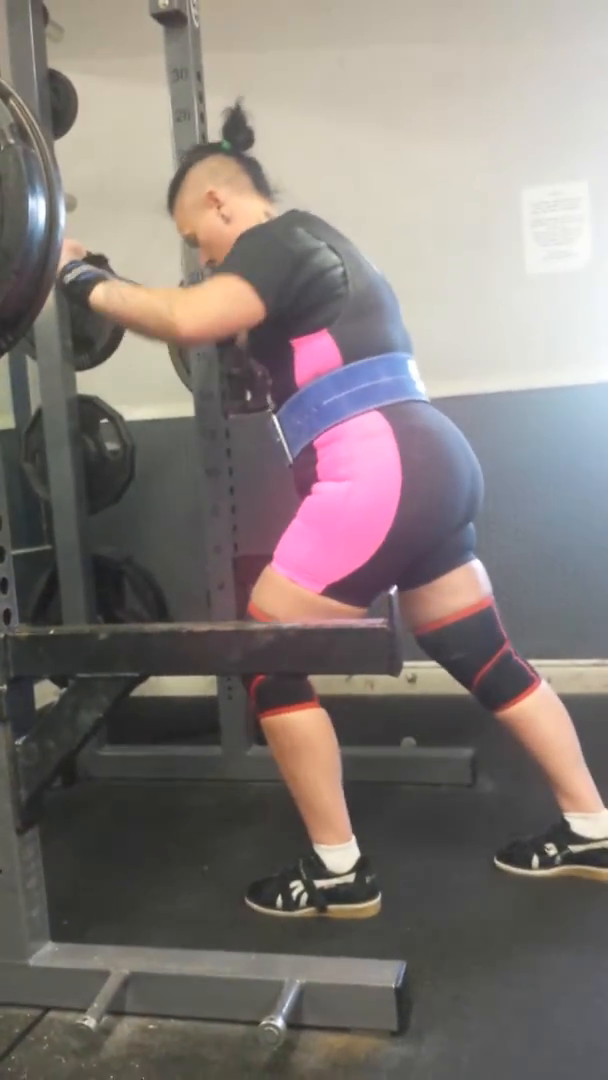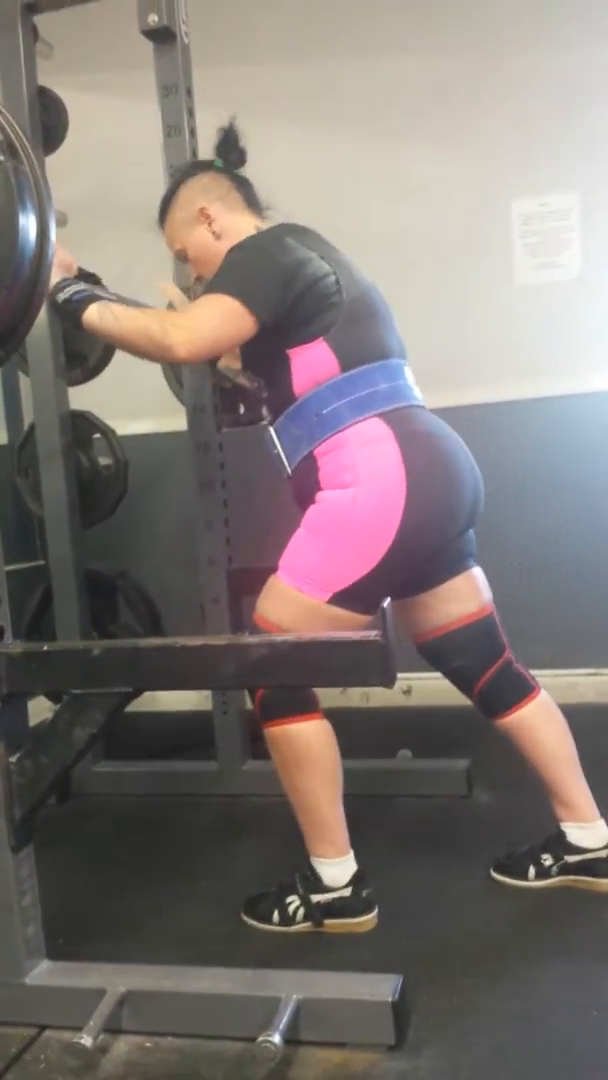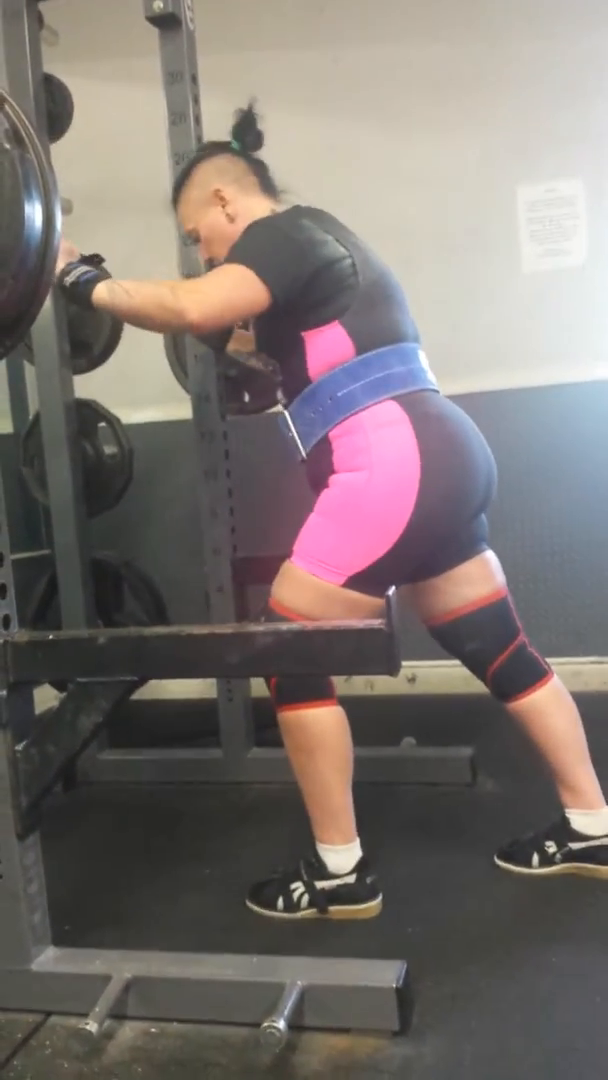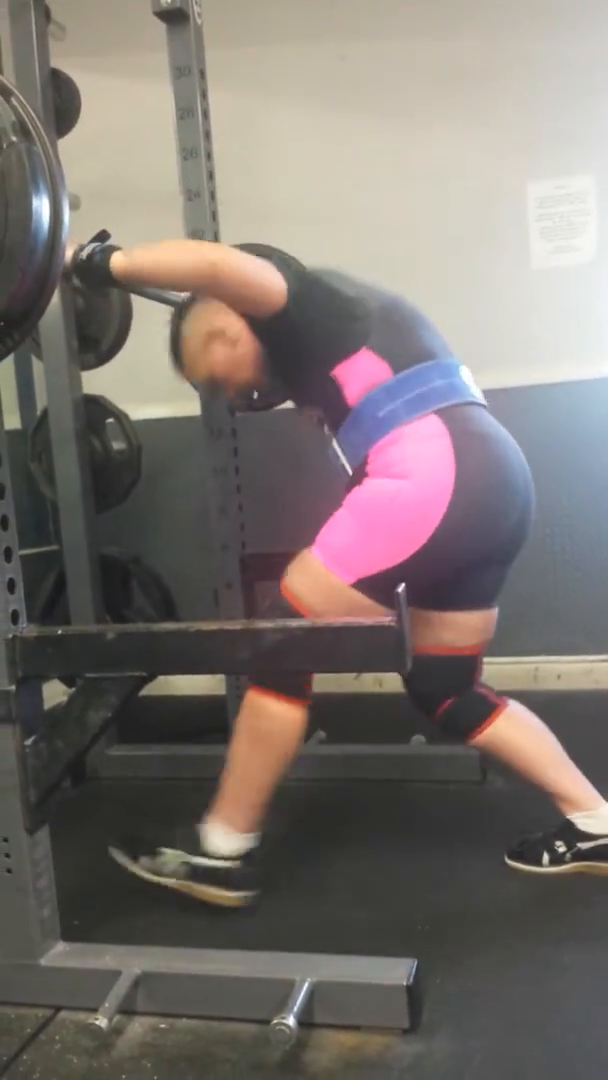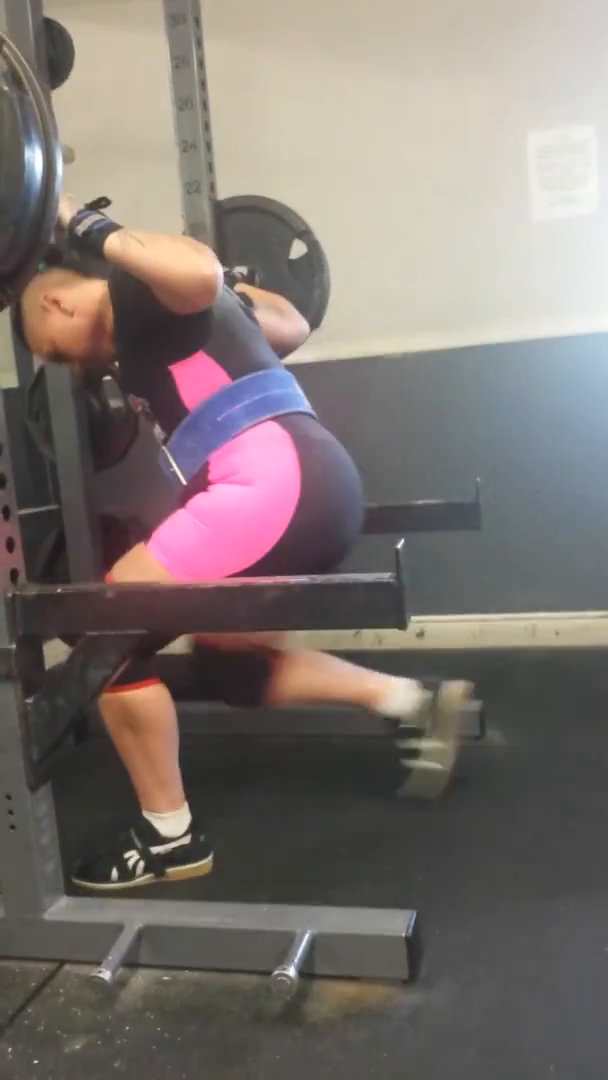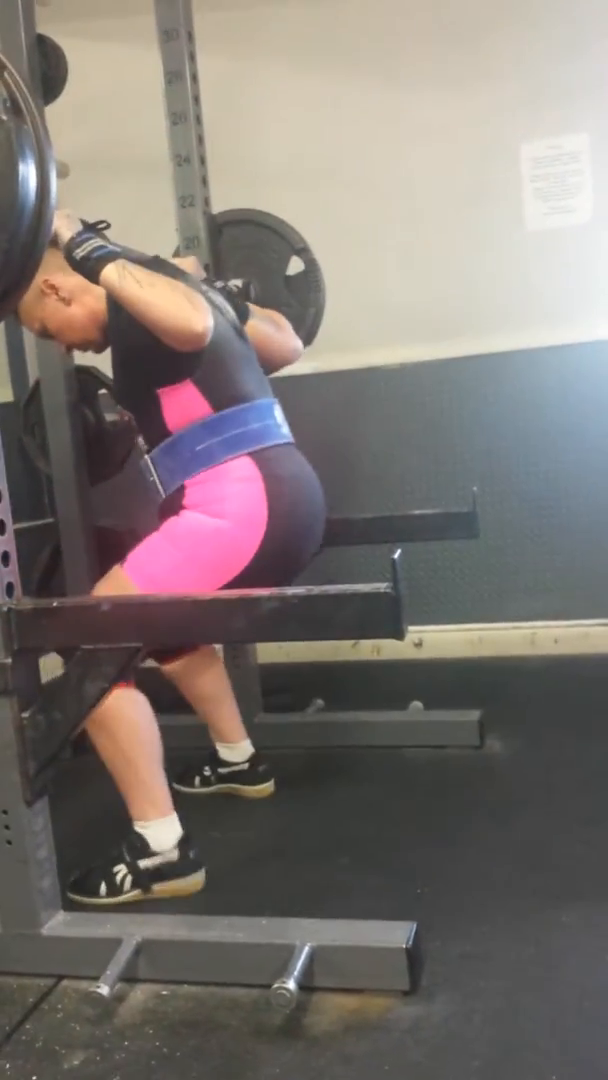
dt=0.5s
person 1, frame 1
left shoulder: (276, 241)
right shoulder: (315, 244)
left elbow: (188, 322)
left wrist: (81, 280)
right wrist: (218, 307)
left hip: (376, 476)
right hip: (433, 464)
left knee: (268, 661)
right knee: (484, 659)
left ankle: (338, 872)
person 1, frame 2
left shoulder: (267, 252)
right shoulder: (303, 259)
left elbow: (181, 339)
left wrist: (73, 298)
right wrist: (222, 353)
left hip: (379, 483)
right hip: (429, 472)
right knee: (483, 665)
left ankle: (334, 886)
person 1, frame 3
left shoulder: (284, 232)
right shoulder: (317, 241)
left elbow: (196, 307)
left wrist: (84, 282)
right wrist: (227, 335)
left hip: (390, 467)
right hip: (443, 457)
right knee: (499, 651)
left ankle: (340, 873)
person 1, frame 4
left shoulder: (296, 300)
right shoulder: (318, 314)
left elbow: (216, 264)
left wrist: (103, 262)
left hip: (434, 477)
right hip: (490, 475)
right knee: (444, 689)
left ankle: (222, 851)
person 1, frame 5
left shoulder: (136, 298)
right shoulder: (167, 312)
left elbow: (197, 271)
right elbow: (292, 326)
left wrist: (94, 232)
right wrist: (239, 291)
left hip: (275, 485)
right hip: (317, 485)
right knee: (234, 658)
left ankle: (169, 838)
right ankle: (411, 702)
person 1, frame 6
left shoulder: (144, 295)
right shoulder: (174, 288)
left elbow: (190, 325)
right elbow: (286, 343)
left wrist: (94, 255)
right wrist: (206, 284)
left hip: (242, 509)
right hip: (285, 497)
left ankle: (160, 850)
right ankle: (238, 761)
